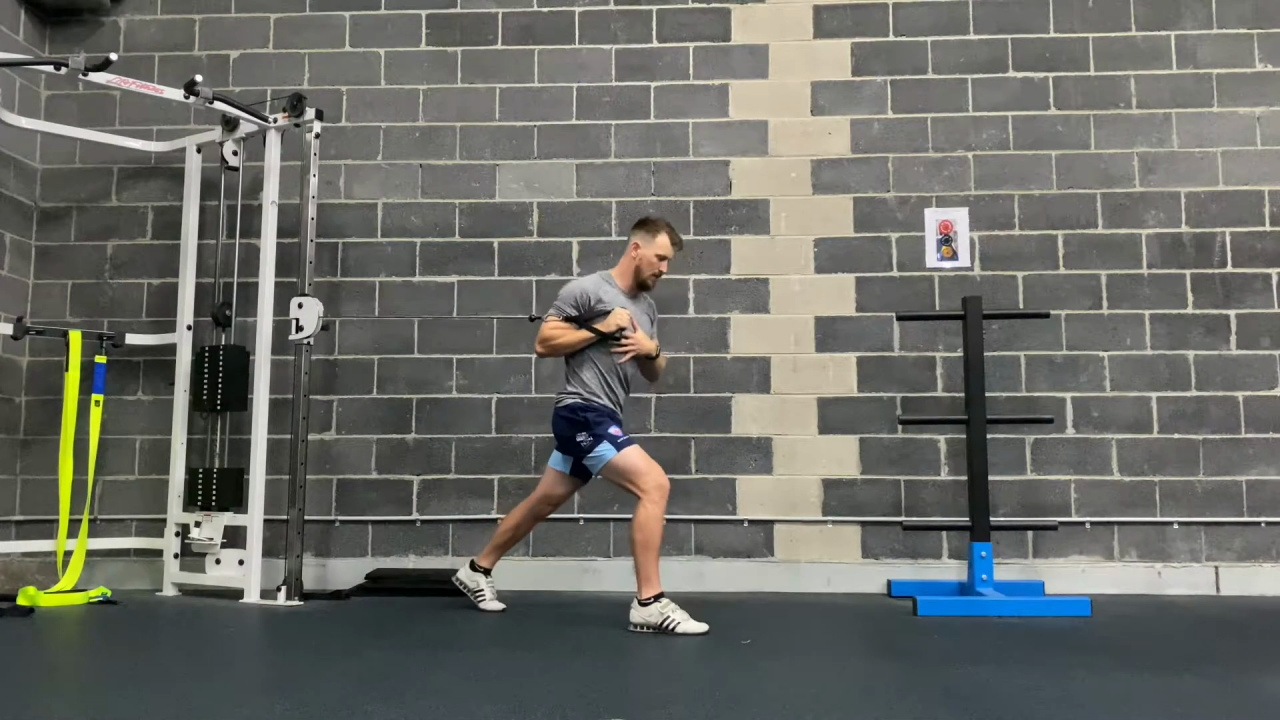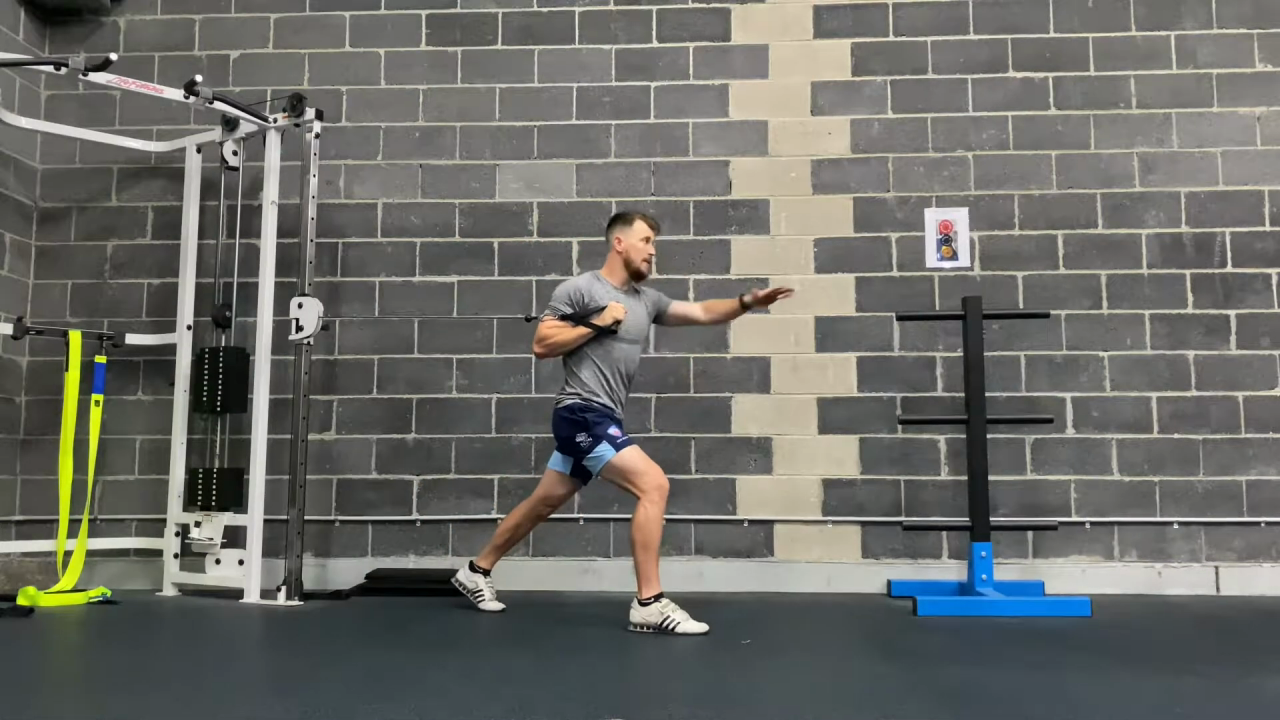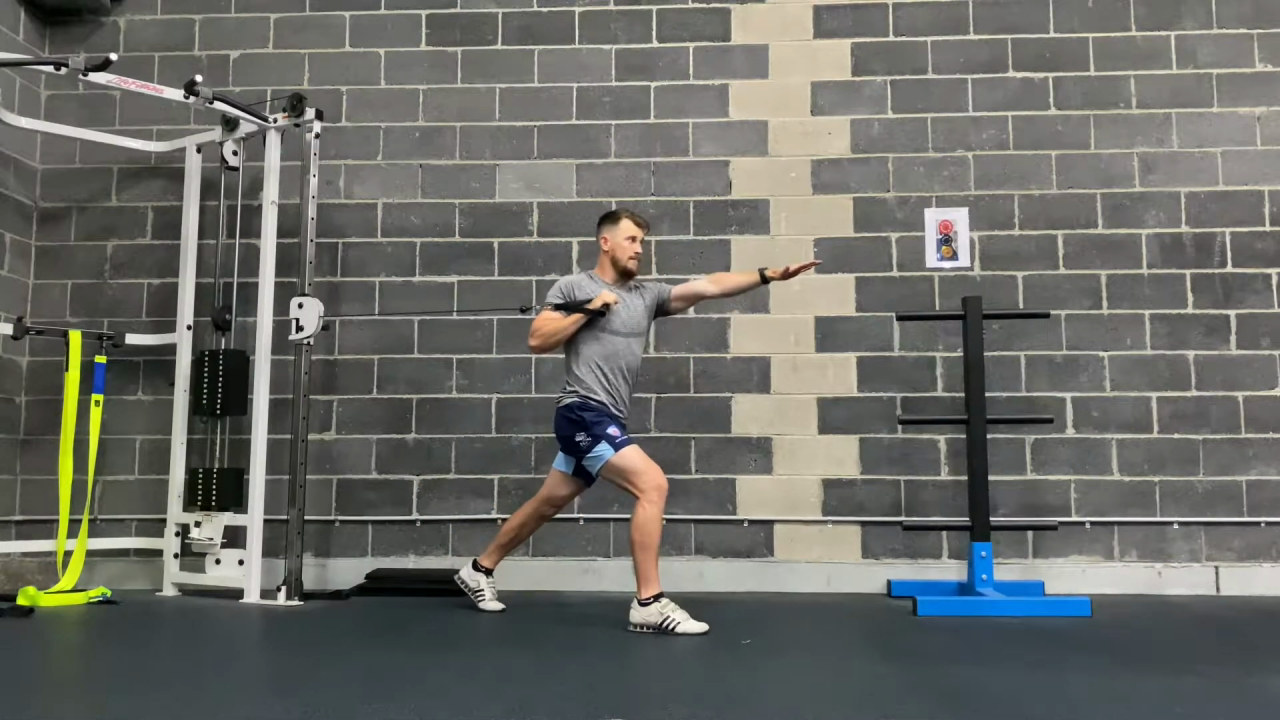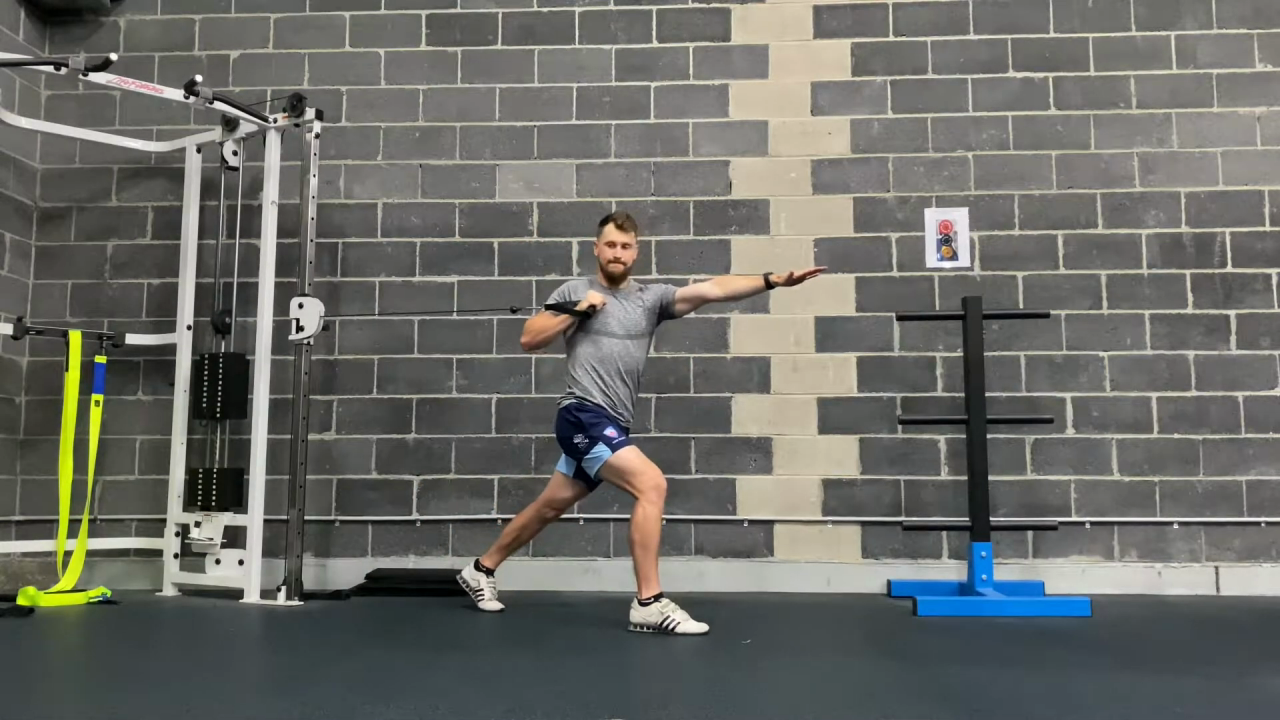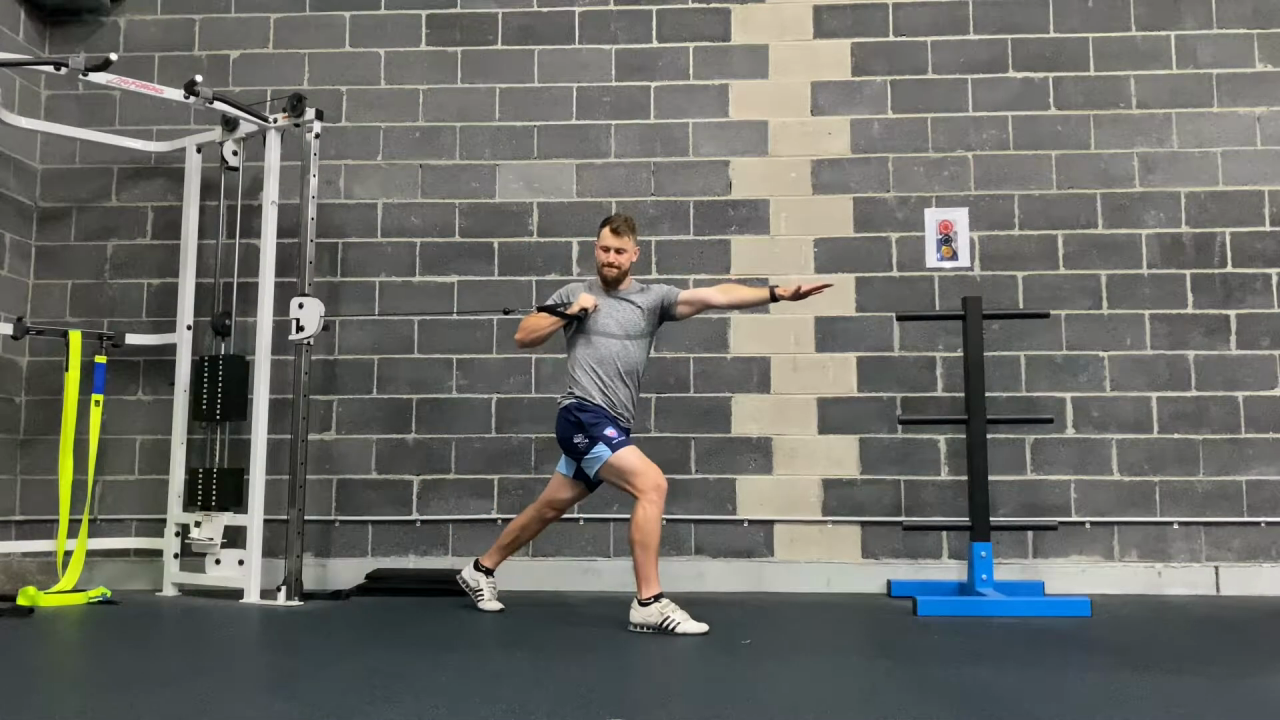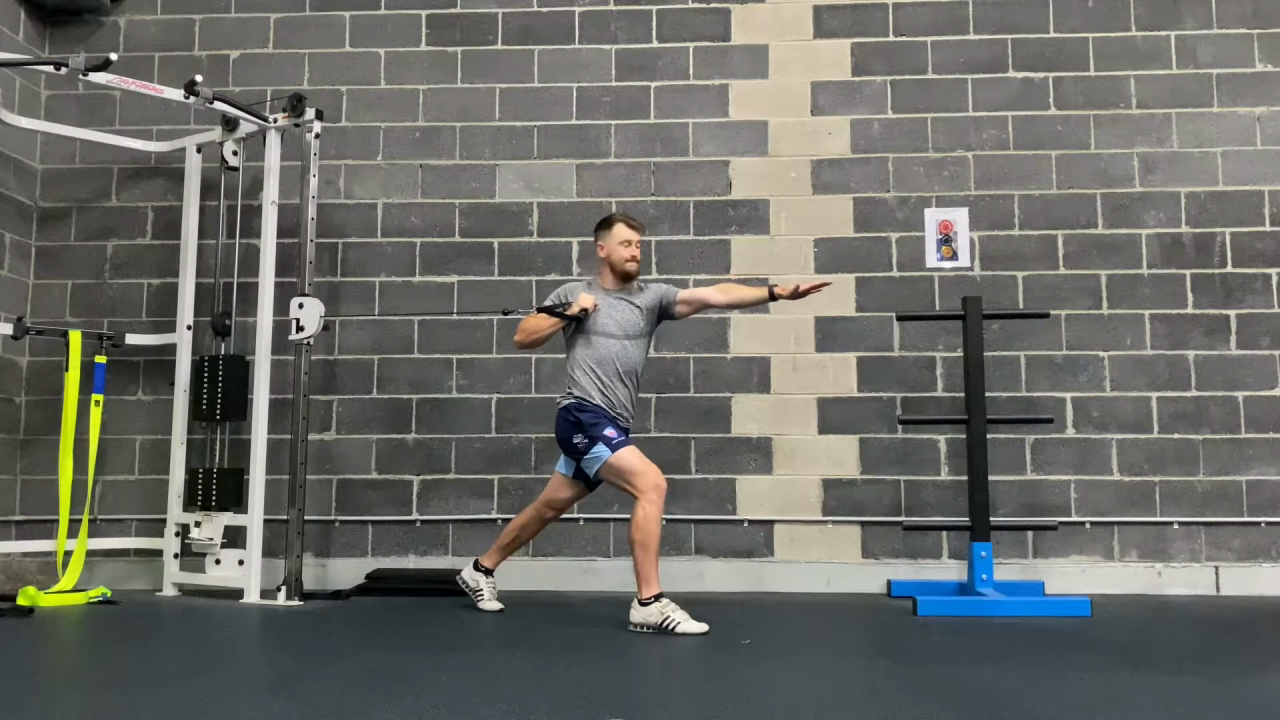
dt=0.4s
person 1, frame 1
left shoulder: (646, 306)
right shoulder: (586, 289)
left elbow: (654, 374)
right elbow: (544, 343)
left wrist: (651, 350)
right wrist: (601, 329)
left hip: (600, 419)
right hip: (583, 413)
left knee: (543, 501)
right knee: (655, 485)
left ankle: (477, 570)
right ankle: (649, 604)
person 1, frame 2
left shoulder: (646, 299)
right shoulder: (578, 289)
left elbow: (701, 312)
right elbow: (542, 345)
left wrist: (747, 302)
right wrist: (597, 323)
left hip: (601, 420)
right hip: (583, 415)
left knee: (543, 503)
right knee: (654, 486)
left ankle: (476, 571)
right ankle: (649, 604)
person 1, frame 3
left shoulder: (647, 295)
right shoulder: (572, 286)
left elbow: (710, 286)
right elbow: (538, 339)
left wrist: (770, 274)
right wrist: (589, 309)
left hip: (604, 421)
right hip: (584, 414)
left knee: (547, 504)
right knee: (653, 484)
left ankle: (479, 570)
right ankle: (649, 604)
person 1, frame 4
left shoulder: (652, 297)
right shoulder: (573, 291)
left elbow: (713, 290)
right elbow: (529, 338)
left wrist: (774, 280)
right wrist: (578, 310)
left hip: (611, 425)
right hip: (584, 416)
left knee: (549, 507)
right knee: (652, 485)
left ankle: (481, 570)
right ankle: (649, 603)
person 1, frame 5
left shoulder: (654, 297)
right shoulder: (574, 293)
left elbow: (716, 296)
right elbow: (523, 336)
left wrist: (779, 293)
right wrist: (569, 313)
left hip: (611, 426)
right hip: (584, 417)
left knee: (549, 507)
right knee: (652, 485)
left ankle: (481, 569)
right ankle: (649, 603)
person 1, frame 6
left shoulder: (652, 296)
right shoulder: (571, 292)
left elbow: (714, 295)
right elbow: (522, 337)
left wrist: (778, 292)
right wrist: (570, 313)
left hip: (611, 426)
right hip: (583, 417)
left knee: (549, 507)
right knee: (651, 485)
left ankle: (481, 570)
right ankle: (649, 603)
